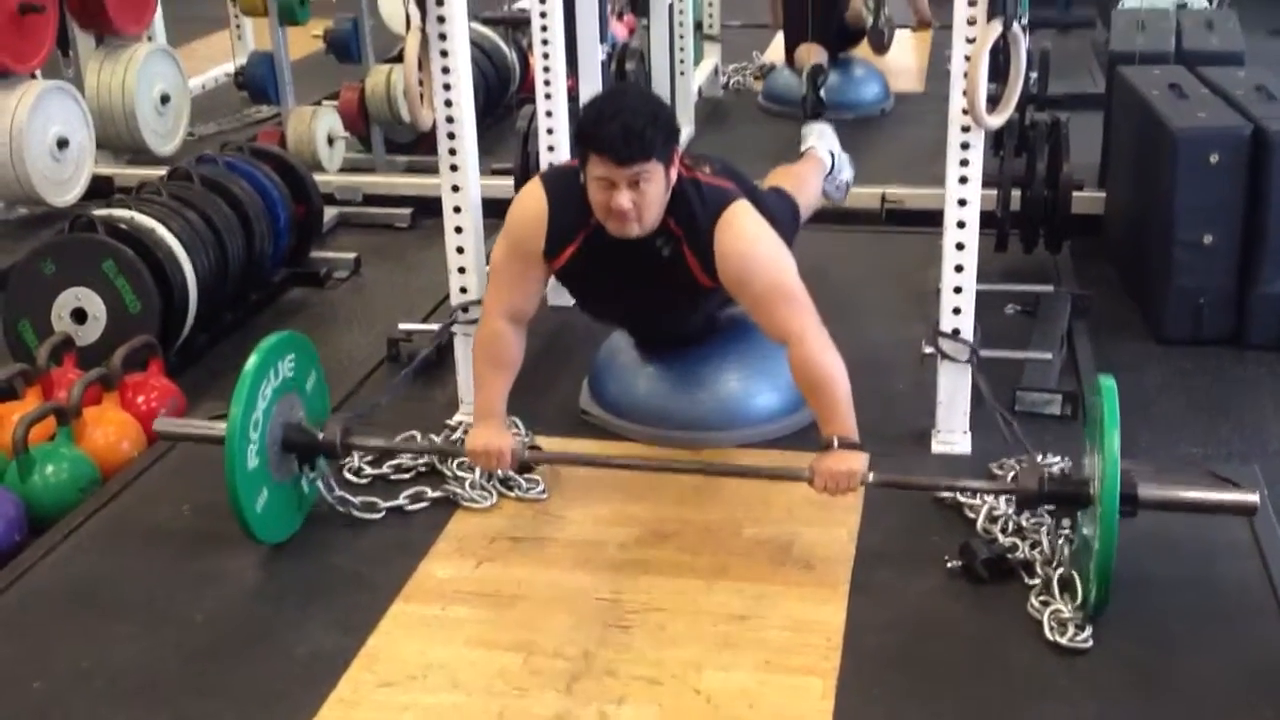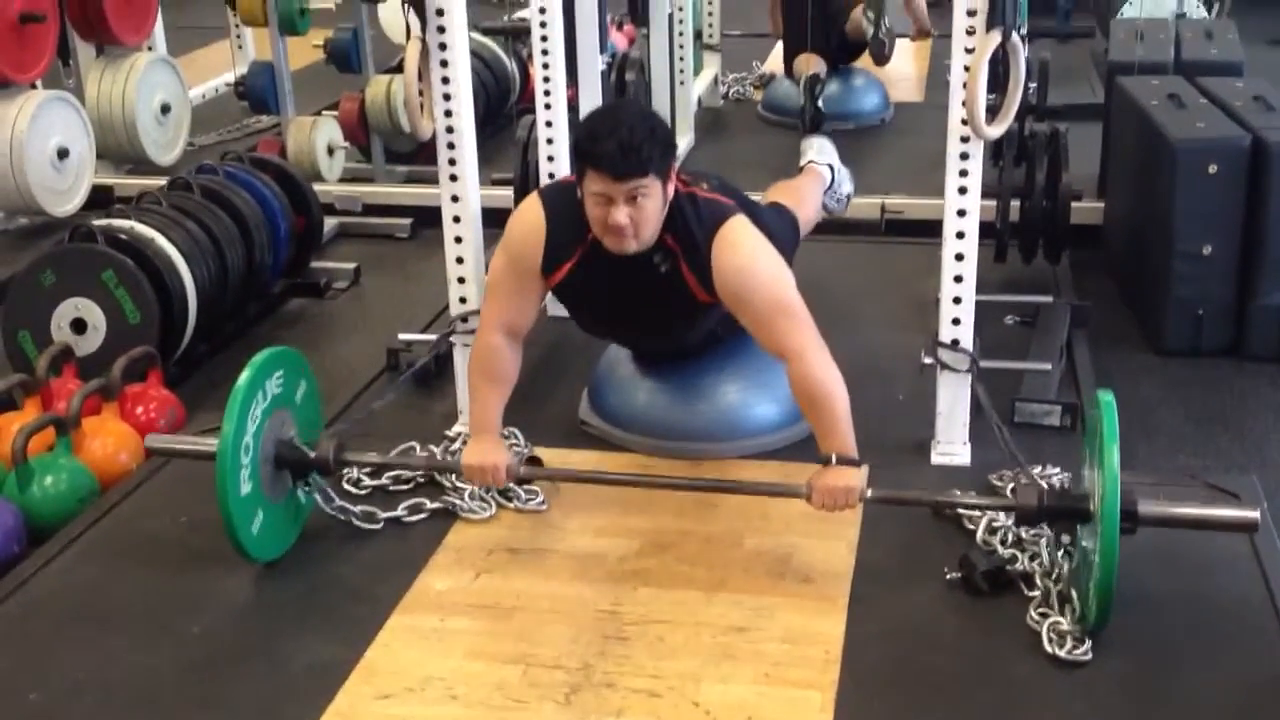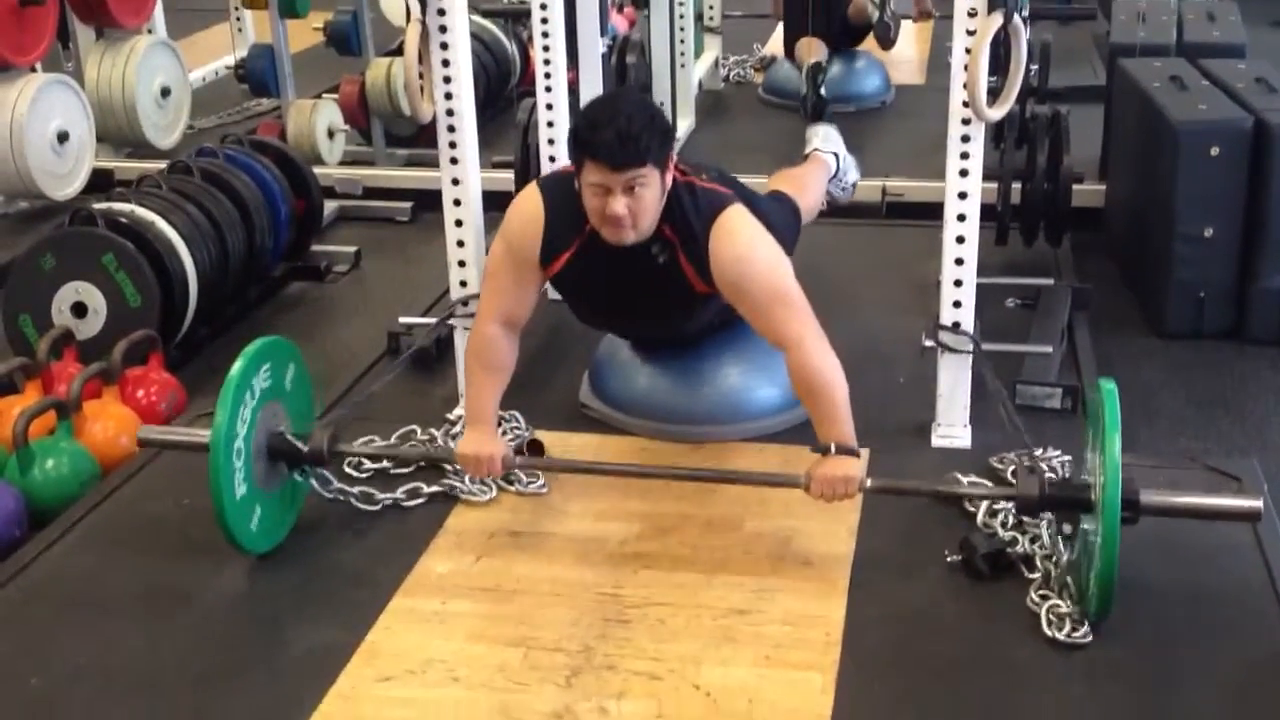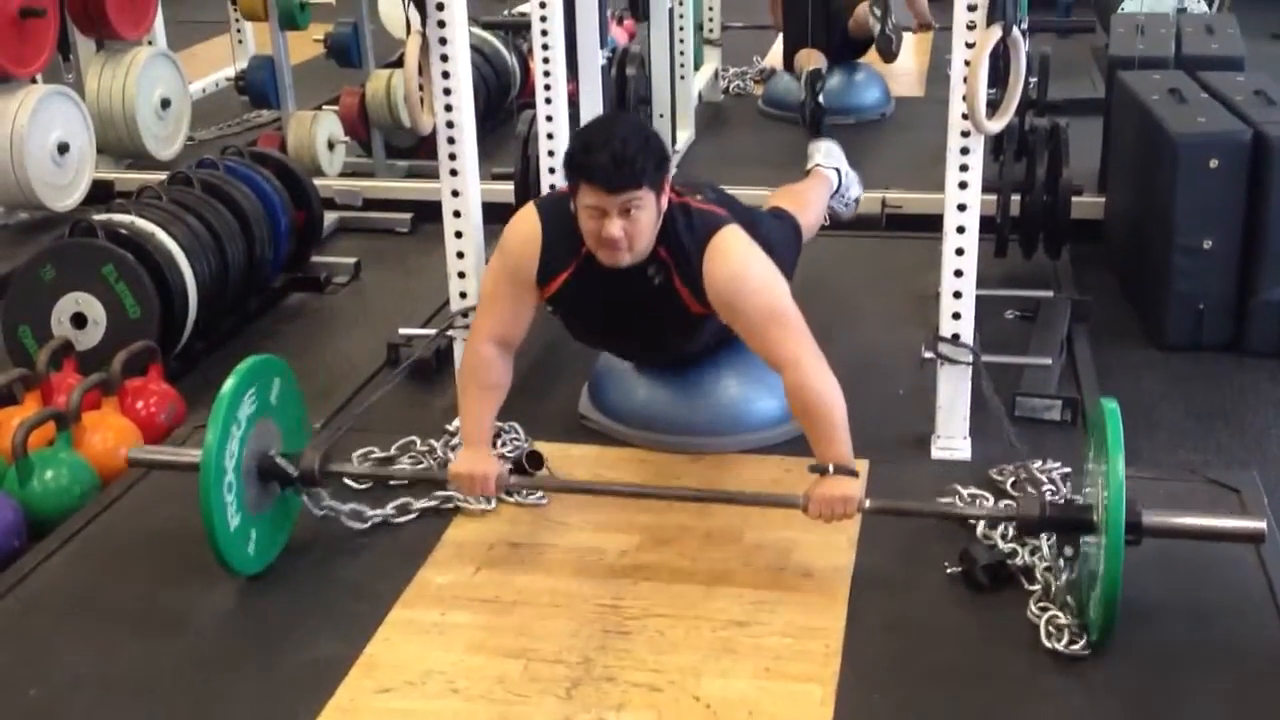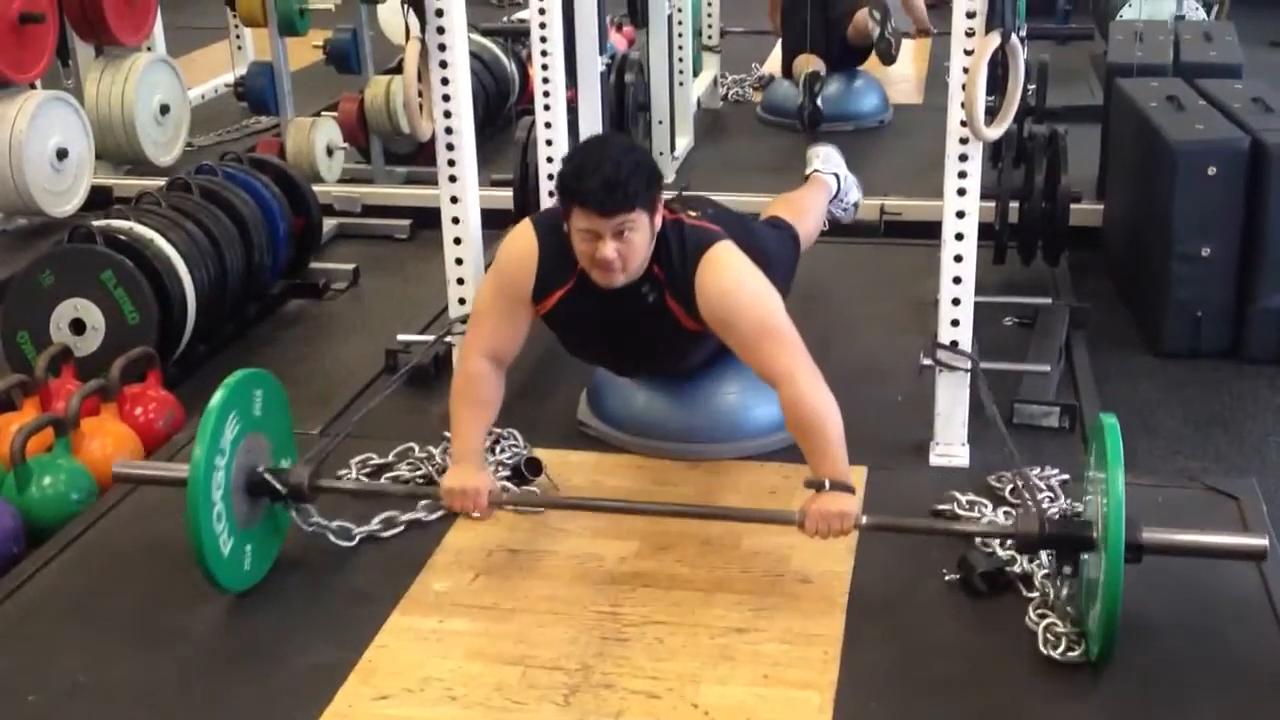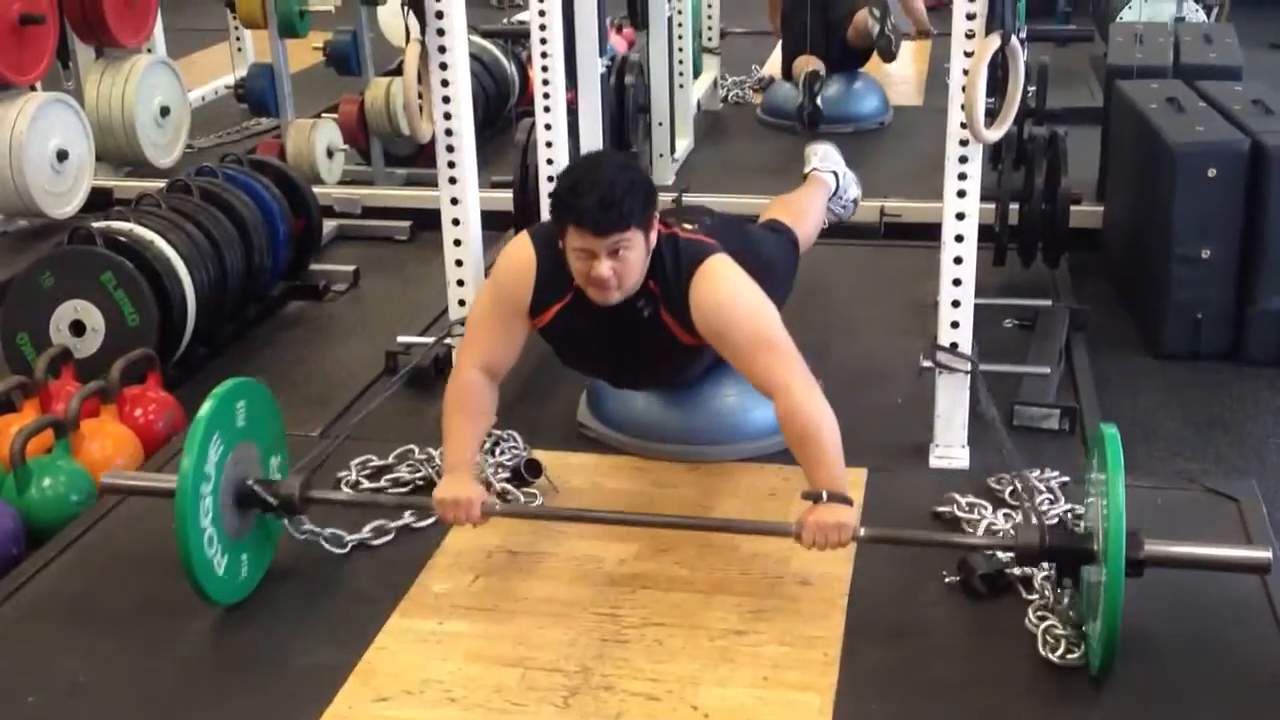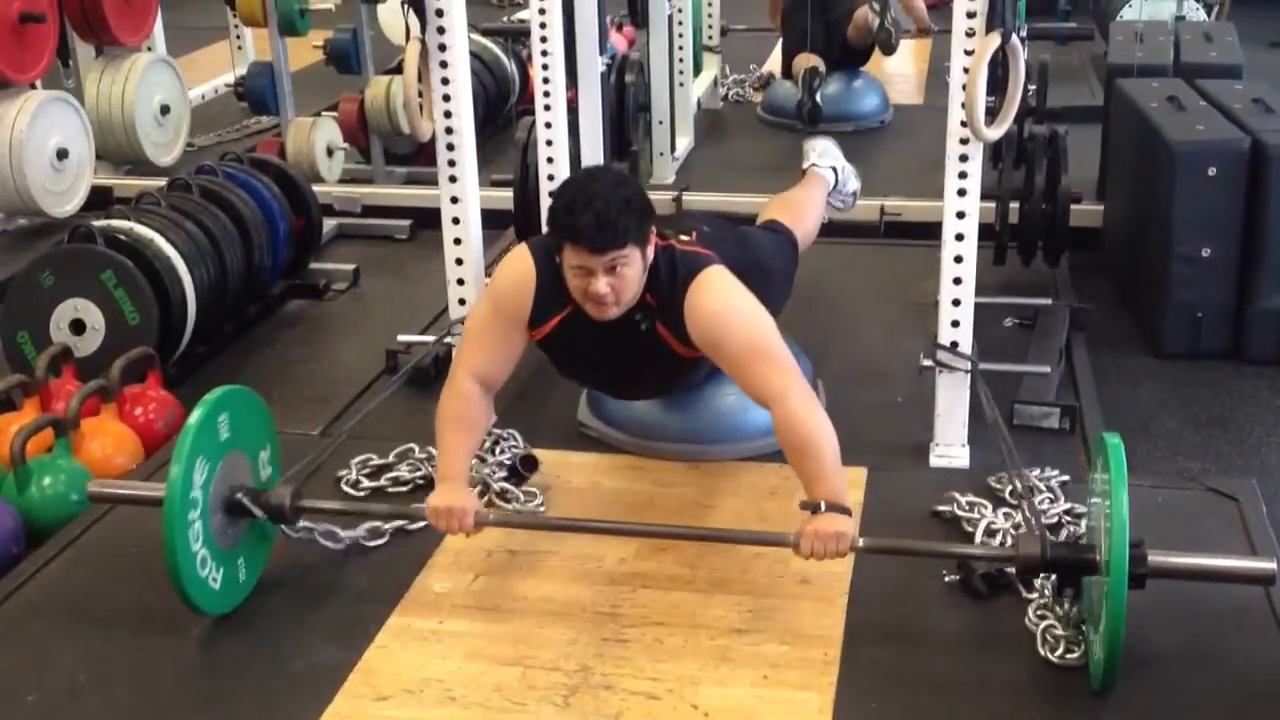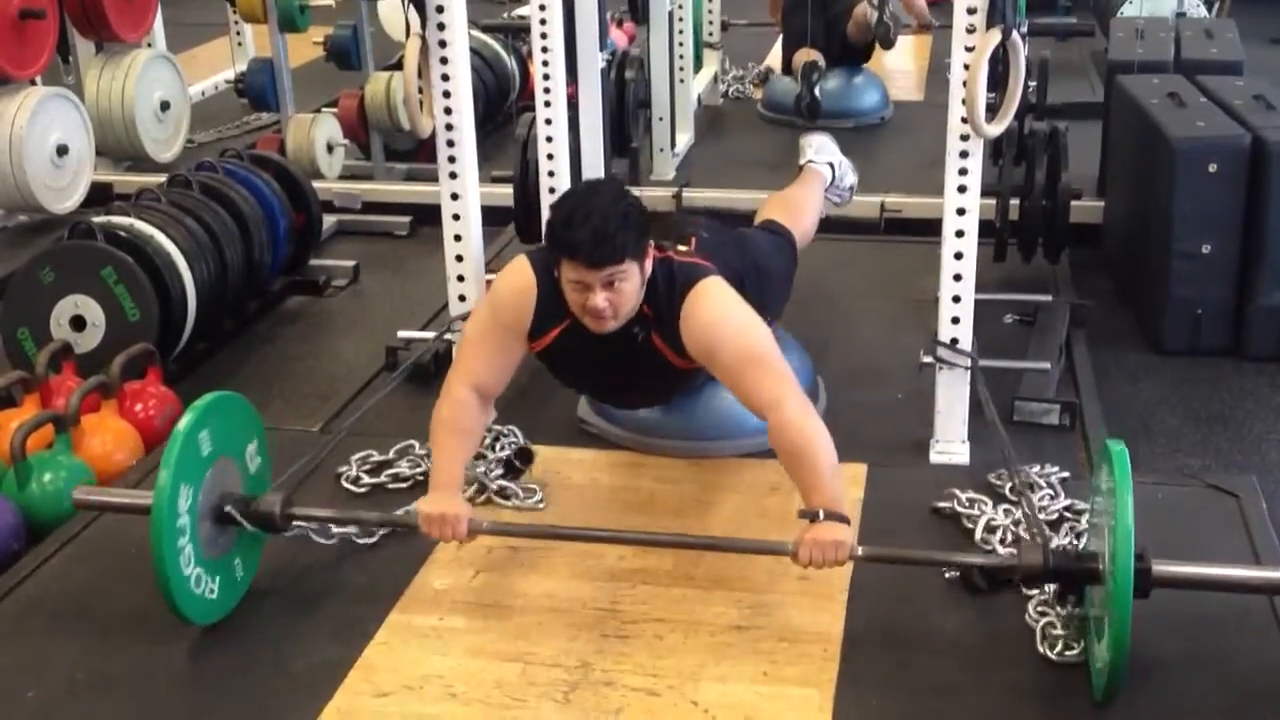
dt=0.1s
person 1, frame 1
left shoulder: (728, 225)
right shoulder: (541, 208)
left elbow: (802, 335)
right elbow: (504, 318)
left wrist: (842, 444)
right wrist: (489, 421)
left knee: (780, 209)
left ankle: (820, 156)
person 1, frame 2
left shoulder: (726, 239)
right shoulder: (540, 224)
left elbow: (802, 351)
right elbow: (499, 333)
left wrist: (840, 460)
right wrist: (484, 436)
left knee: (779, 224)
left ankle: (820, 170)
person 1, frame 3
left shoulder: (725, 230)
right shoulder: (538, 214)
left elbow: (800, 340)
right elbow: (497, 324)
left wrist: (839, 449)
right wrist: (480, 427)
left knee: (780, 213)
left ankle: (825, 158)
person 1, frame 4
left shoulder: (721, 251)
right shoulder: (535, 235)
left elbow: (799, 359)
right elbow: (490, 343)
left wrist: (837, 470)
right wrist: (474, 446)
left knee: (780, 227)
left ankle: (828, 175)
person 1, frame 5
left shoulder: (714, 266)
right shoulder: (530, 251)
left elbow: (794, 374)
right elbow: (483, 359)
left wrist: (834, 485)
right wrist: (466, 462)
left knee: (778, 236)
left ankle: (825, 178)
person 1, frame 6
left shoulder: (710, 280)
right shoulder: (528, 265)
left elbow: (792, 386)
right elbow: (476, 371)
left wrist: (831, 498)
right wrist: (459, 473)
left hip: (730, 257)
left knee: (776, 239)
left ankle: (824, 176)
person 1, frame 7
left shoulder: (707, 293)
right shoulder: (526, 276)
left elbow: (788, 397)
right elbow: (471, 381)
left wrist: (830, 508)
right wrist: (452, 483)
left hip: (733, 263)
left knee: (775, 239)
left ankle: (823, 171)
person 1, frame 8
left shoulder: (701, 302)
right shoulder: (526, 288)
left elbow: (785, 405)
right elbow: (467, 389)
left wrist: (827, 516)
right wrist: (444, 491)
left hip: (732, 269)
left knee: (773, 238)
left ankle: (818, 166)
